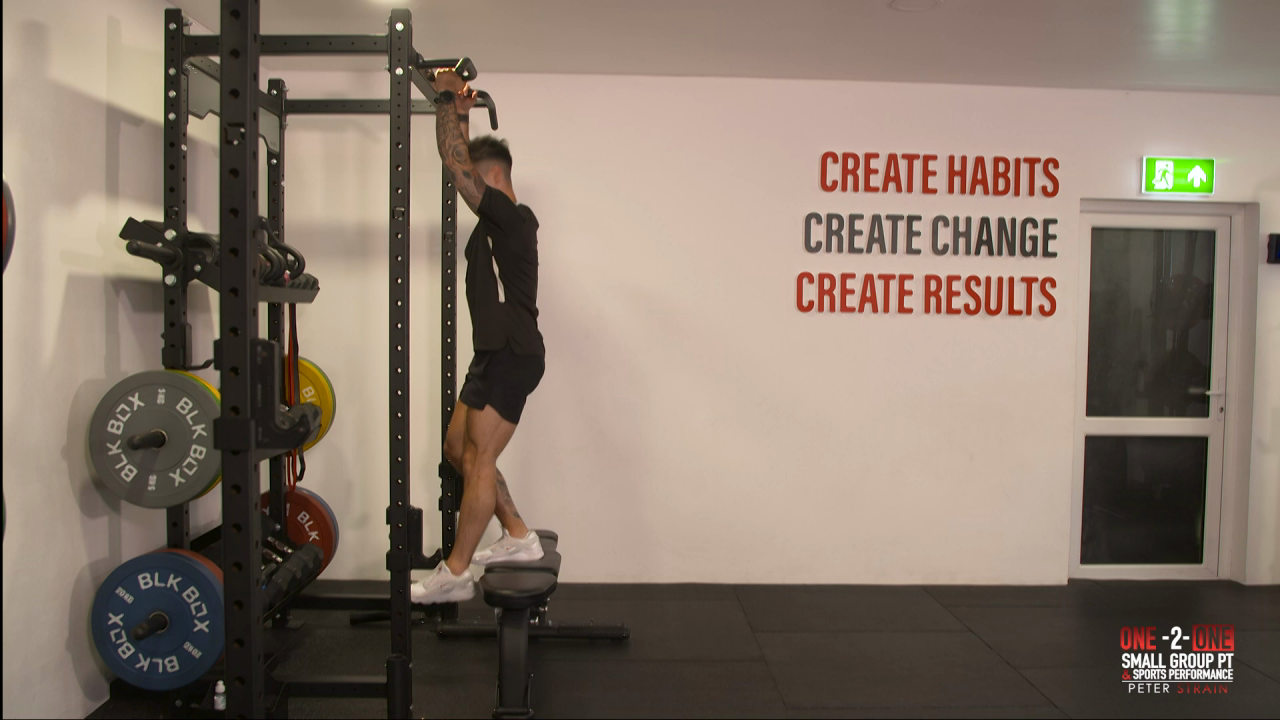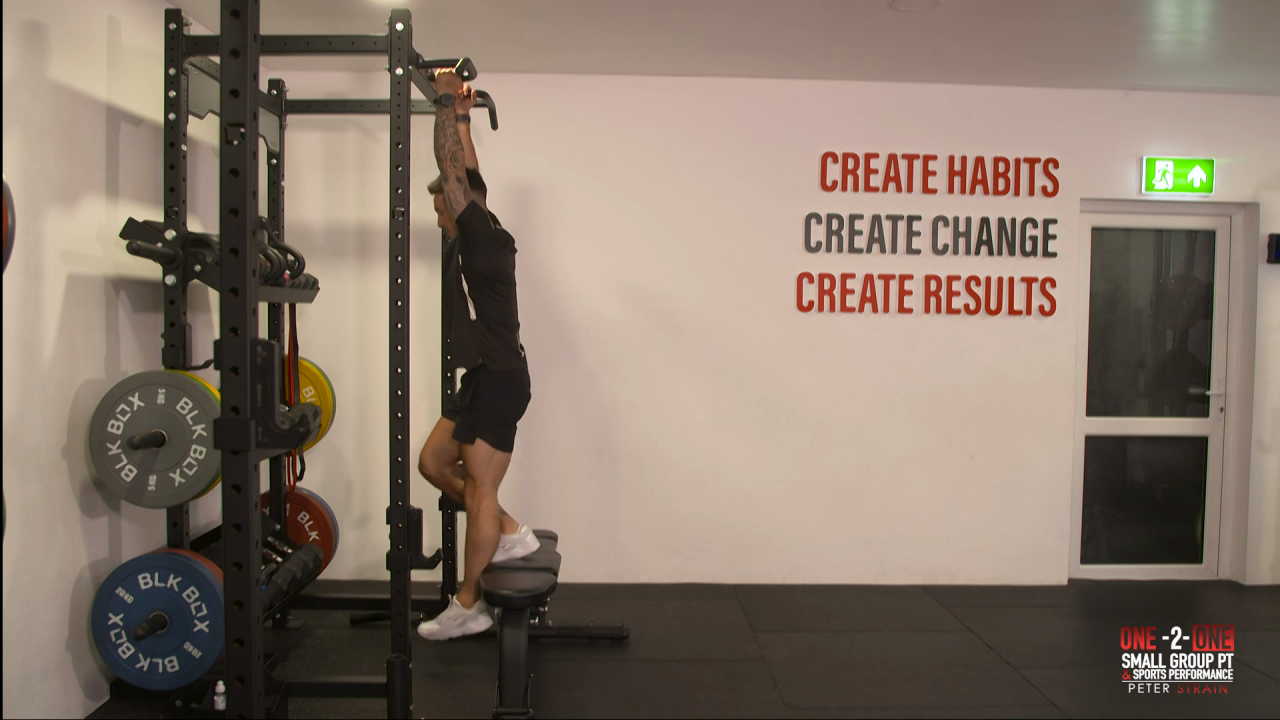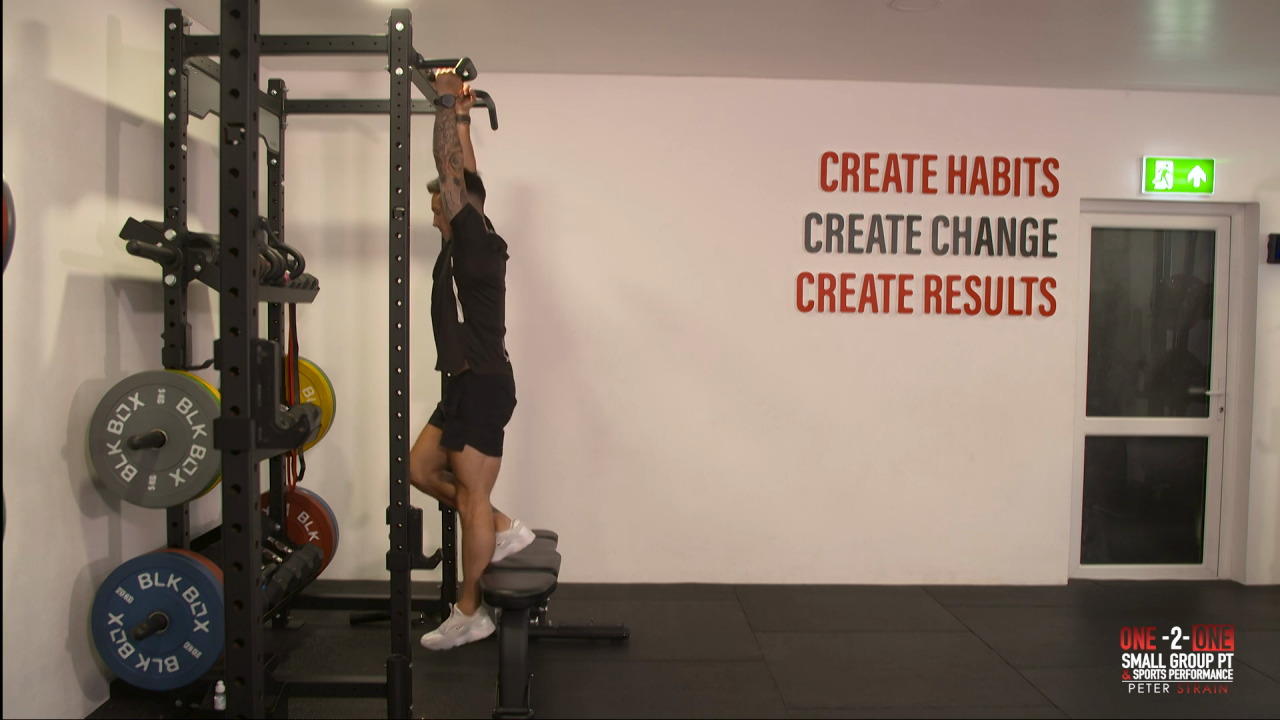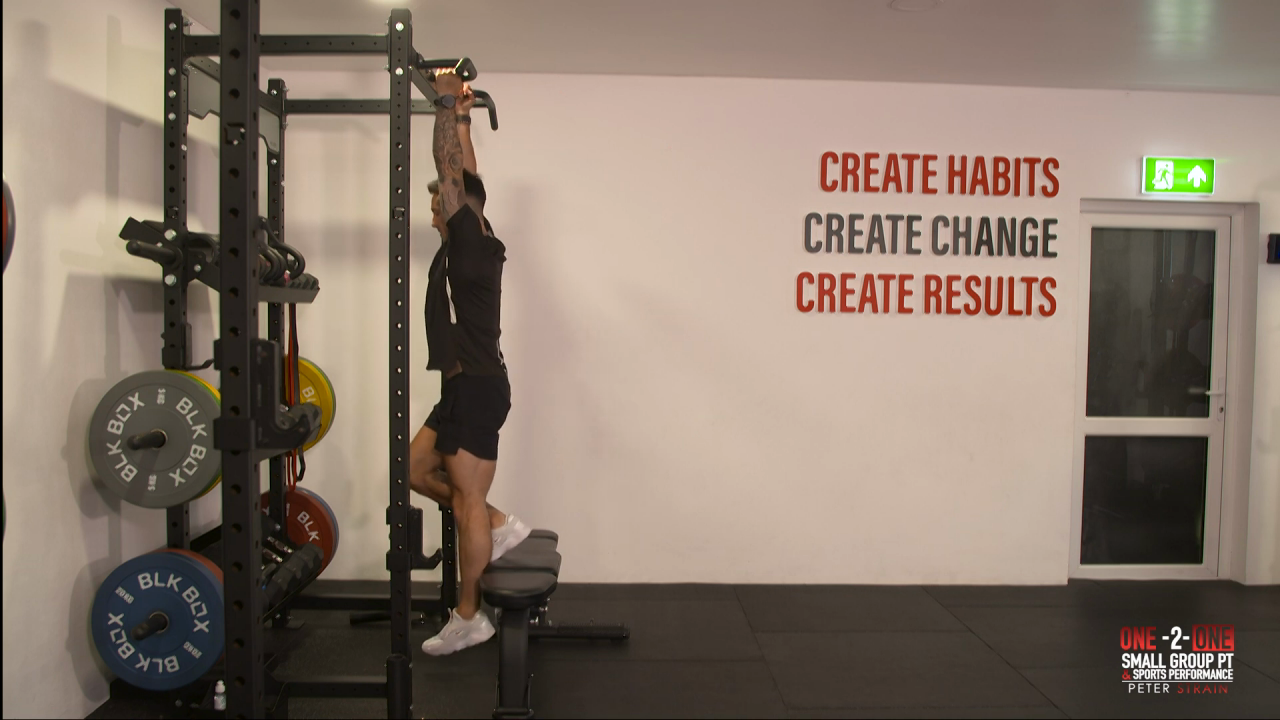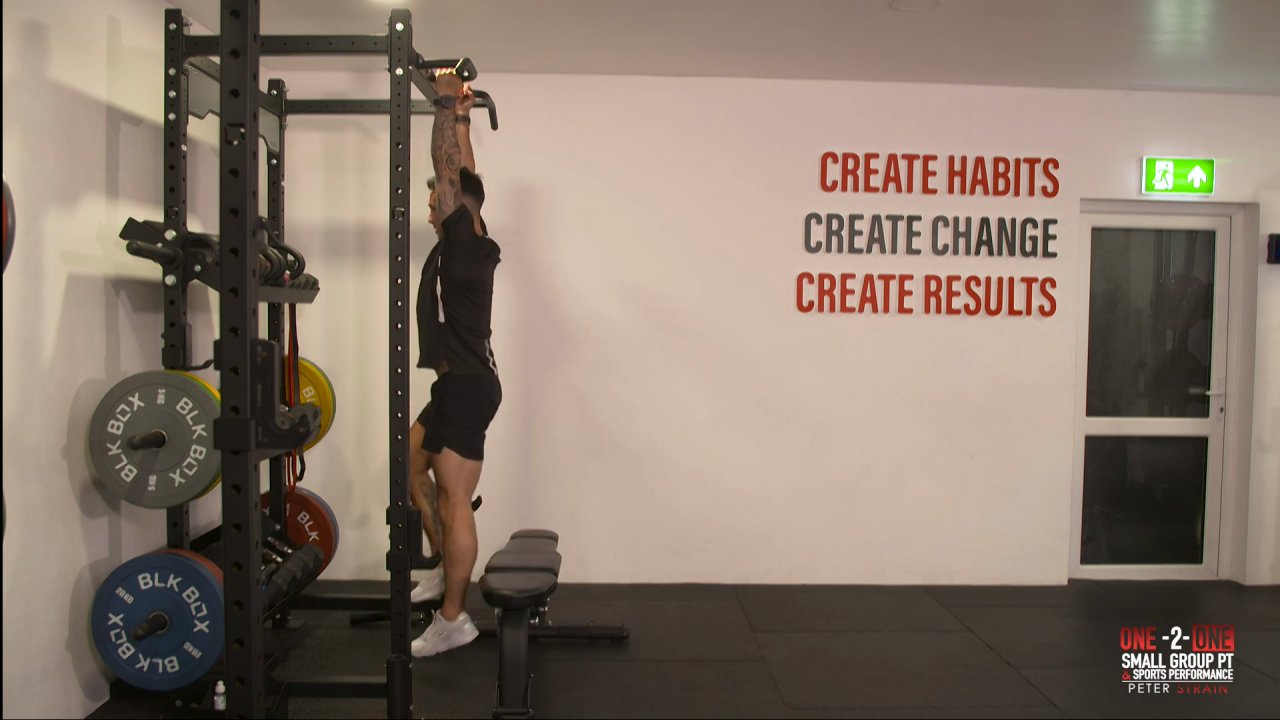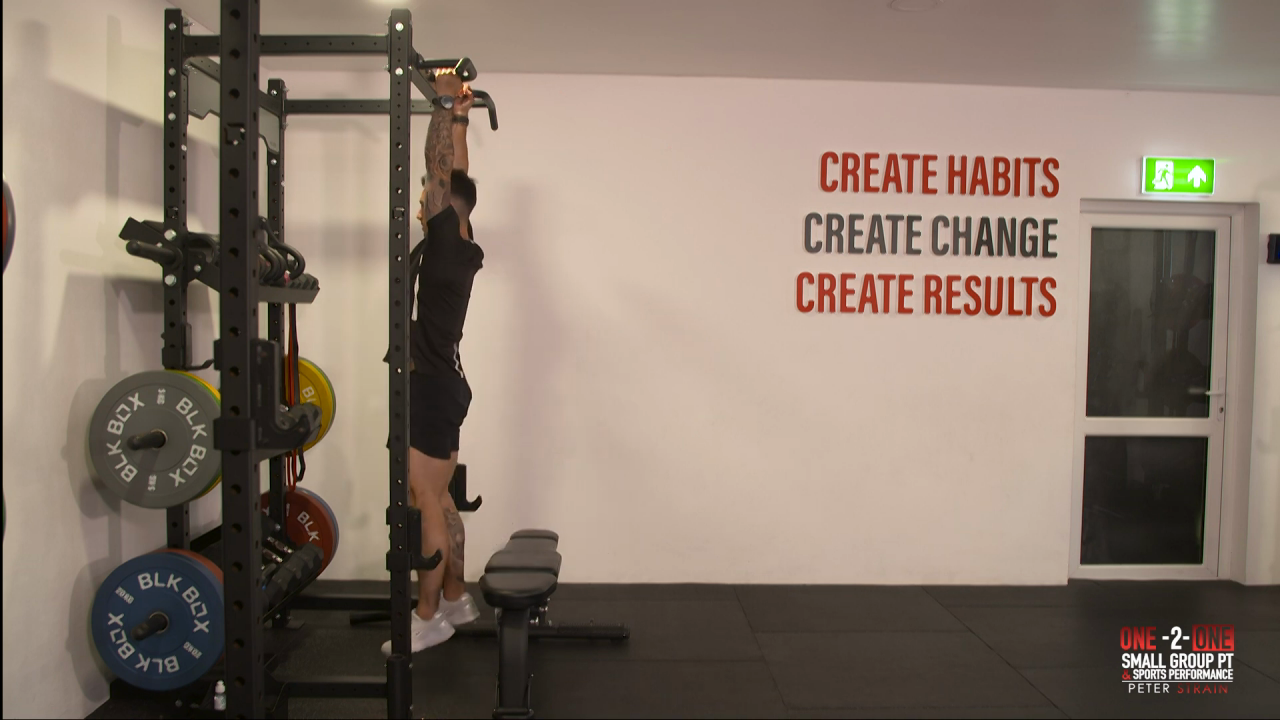
dt=0.5s
person 1, frame 1
left shoulder: (511, 217)
right shoulder: (494, 221)
left elbow: (455, 162)
right elbow: (465, 161)
left wrist: (446, 99)
right wrist: (459, 111)
left hip: (514, 355)
right hip: (494, 354)
left knee: (477, 458)
right knee: (460, 448)
left ankle: (456, 572)
right ankle: (518, 536)
person 1, frame 2
left shoulder: (482, 237)
right shoulder: (477, 240)
left elbow: (452, 169)
right elbow: (463, 172)
left wrist: (447, 104)
right wrist: (460, 115)
left hip: (497, 380)
right hip: (484, 379)
left knee: (478, 491)
right knee: (433, 462)
left ankle: (468, 606)
right ankle: (510, 533)
person 1, frame 3
left shoulder: (473, 239)
right shoulder: (473, 242)
left elbow: (451, 170)
right elbow: (462, 173)
left wrist: (448, 104)
right wrist: (460, 115)
left hip: (482, 386)
right hip: (469, 383)
left knee: (471, 497)
right knee: (420, 469)
left ankle: (468, 615)
right ankle: (503, 530)
person 1, frame 4
left shoulder: (469, 240)
right shoulder: (471, 242)
left elbow: (450, 169)
right elbow: (462, 173)
left wrist: (449, 105)
right wrist: (461, 116)
left hip: (476, 387)
right hip: (466, 386)
left knee: (467, 501)
right knee: (415, 470)
left ankle: (468, 618)
right ankle: (498, 525)
person 1, frame 5
left shoulder: (462, 239)
right shoulder: (466, 242)
left elbow: (448, 169)
right elbow: (461, 171)
left wrist: (446, 105)
right wrist: (460, 117)
left hip: (465, 385)
right hip: (458, 383)
left knee: (453, 501)
right knee: (410, 471)
left ankle: (452, 619)
right ankle: (445, 575)
person 1, frame 6
left shoulder: (445, 241)
right shoulder: (459, 244)
left elbow: (440, 169)
right elbow: (455, 173)
left wrist: (444, 106)
right wrist: (458, 117)
left hip: (430, 386)
right hip: (440, 383)
left knee: (425, 505)
right knee: (438, 501)
left ankle: (429, 617)
right ankle: (455, 597)
